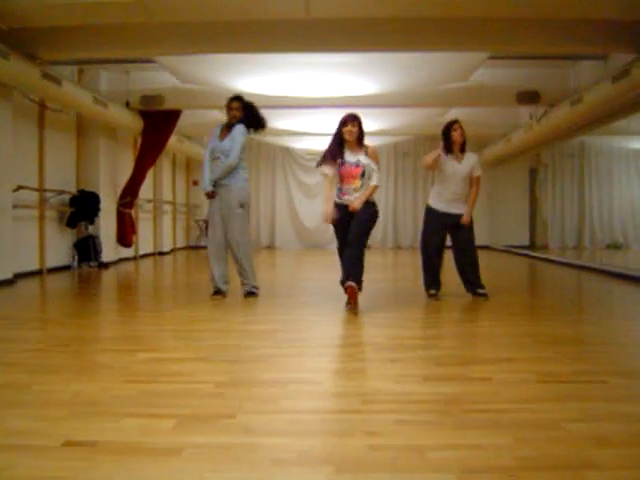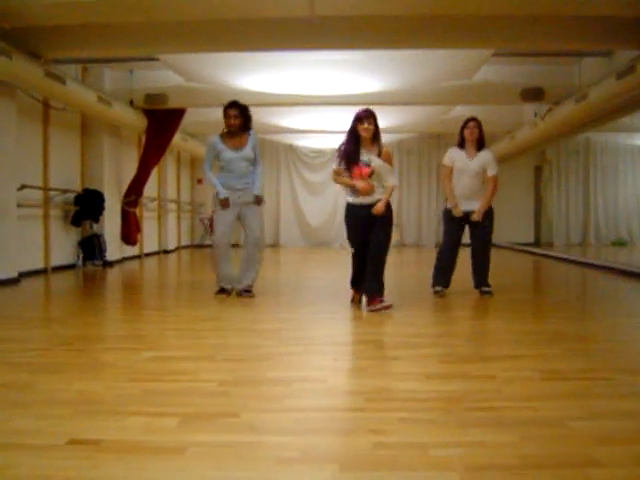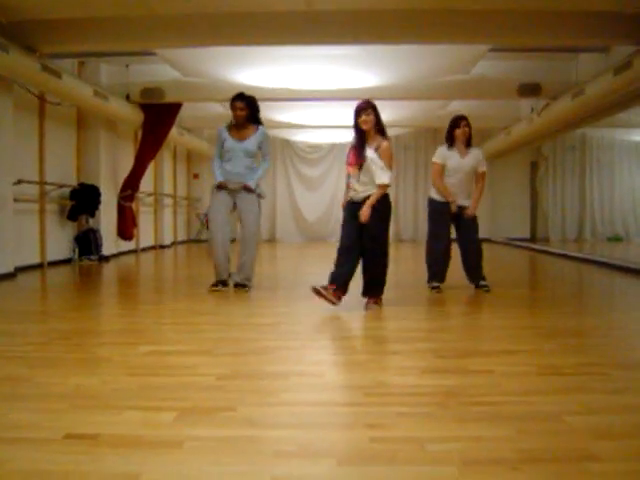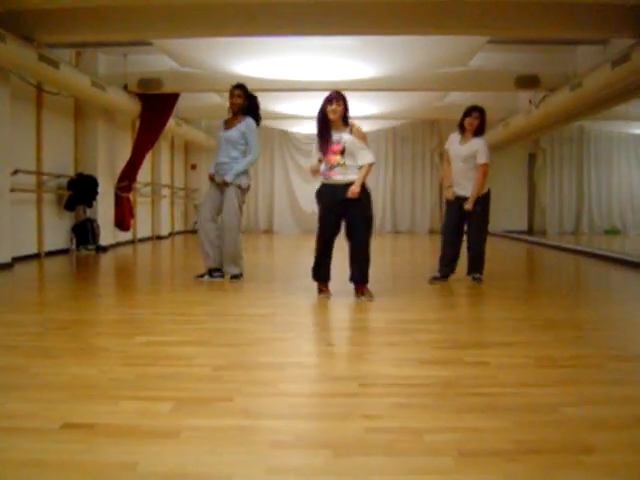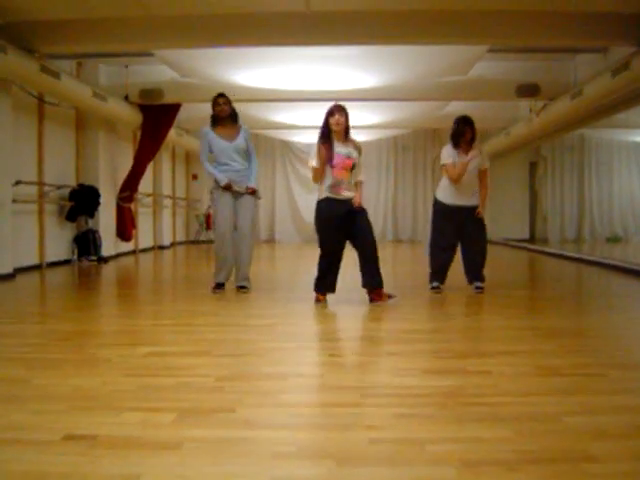
dt=0.7s
person 1, frame 1
left shoulder: (369, 152)
right shoulder: (334, 153)
left elbow: (375, 181)
right elbow: (330, 181)
left wrist: (360, 201)
right wrist: (328, 206)
left hip: (364, 206)
right hip: (341, 208)
left knee: (355, 242)
right knee: (345, 248)
left ankle: (352, 283)
right ankle: (351, 292)
person 1, frame 2
left shoulder: (383, 152)
right shoulder: (347, 149)
left elbow: (391, 181)
right elbow: (336, 176)
left wrist: (383, 202)
right wrist: (356, 184)
left hip: (378, 208)
right hip: (355, 209)
left knee: (377, 251)
right knee: (359, 251)
left ankle: (374, 296)
right ankle: (357, 289)
person 1, frame 3
left shoulder: (383, 146)
right shoulder: (357, 142)
left elbow: (384, 182)
left wrist: (368, 206)
right wrist: (346, 197)
left hip: (375, 205)
right hip: (353, 202)
left knee: (373, 250)
right knee: (348, 246)
left ankle: (374, 295)
right ankle: (335, 288)
person 1, frame 4
left shoulder: (354, 131)
right shoulder: (323, 132)
left elbow: (368, 160)
left wrist: (358, 184)
right wrist: (316, 167)
left hip: (354, 189)
right hip: (329, 190)
left knee: (360, 236)
right knee: (325, 236)
left ankle: (360, 284)
right ankle: (321, 282)
person 1, frame 5
left shoulder: (355, 147)
right shoulder: (323, 145)
left elbow: (358, 178)
right elbow: (316, 178)
left wrist: (359, 195)
right wrist: (321, 159)
left hip: (352, 204)
right hip: (329, 205)
left knee: (368, 245)
right knee: (330, 251)
left ankle: (376, 291)
right ankle: (321, 292)
person 2, frame 1
left shoulder: (240, 129)
right shoulder: (218, 129)
left elbow: (232, 160)
right elbow: (208, 157)
left wrist: (212, 180)
right wrist: (206, 185)
left hip: (235, 189)
right hip: (218, 189)
left knee: (237, 238)
right knee: (216, 238)
left ankle: (250, 285)
right ankle: (220, 285)
person 2, frame 2
left shoulder: (252, 137)
right shoulder: (215, 141)
right elbow: (208, 169)
left wrist: (258, 189)
right wrist: (221, 192)
left hip: (250, 195)
right hip: (227, 196)
left knee: (255, 237)
right knee: (220, 238)
left ankle: (245, 284)
right ankle: (225, 283)
person 2, frame 3
left shoulder: (260, 132)
right shoulder: (223, 131)
left elbow: (265, 161)
left wrist: (254, 181)
right wrist: (218, 178)
left hip: (247, 188)
right hip: (224, 187)
left knee: (251, 231)
right knee: (217, 230)
left ankle: (242, 278)
right ankle: (222, 277)
person 2, frame 4
left shoulder: (248, 123)
right shoulder: (224, 123)
left elbow: (253, 154)
left wrist: (231, 174)
right wrist: (212, 169)
left hip: (236, 179)
right hip: (218, 178)
left knee: (230, 223)
right knee: (205, 219)
left ankle: (235, 270)
right ankle: (215, 268)
person 2, frame 5
left shoulder: (243, 130)
right shoulder: (208, 132)
left elbow: (253, 158)
right elbow: (204, 160)
left wrist: (253, 182)
right wrist: (220, 178)
left hip: (245, 187)
right hip: (223, 187)
left knee: (245, 231)
right knee: (223, 231)
left ankle: (242, 280)
right ankle: (220, 279)
person 3, frame 1
left shoulder: (472, 158)
right shoulder: (440, 157)
left elbow: (474, 187)
right elbow: (426, 164)
left wrist: (469, 212)
right wrist: (440, 149)
left hip: (461, 213)
right hip: (437, 210)
left knee: (467, 250)
right knee: (432, 249)
left ankle: (475, 286)
right ankle: (432, 287)
person 3, frame 2
left shoulder: (487, 156)
right shoulder: (453, 153)
left elbow: (492, 185)
right elbow: (445, 180)
left wrist: (481, 210)
right wrist: (454, 205)
left hip: (479, 209)
right hip: (454, 209)
left knee: (481, 248)
right knee: (449, 246)
left ankle: (483, 284)
right ankle: (439, 283)
person 3, frame 3
left shoulder: (477, 154)
right shoulder: (443, 151)
left elbow: (480, 181)
right elbow: (435, 179)
left wrist: (474, 205)
right wrist: (451, 200)
left hip: (465, 205)
right hip: (441, 203)
left knee: (471, 243)
right knee: (439, 243)
left ankle: (478, 279)
right ankle: (435, 280)
person 3, frame 4
left shoulder: (480, 144)
right shoulder: (453, 138)
left elbow: (481, 174)
right elbow: (446, 164)
left wrist: (471, 200)
right wrist: (447, 187)
left hip: (477, 196)
right hip: (454, 195)
left knee: (476, 235)
right knee: (450, 233)
left ankle: (476, 271)
right ankle: (444, 270)
person 3, frame 5
left shoulder: (479, 153)
right shoulder: (448, 151)
left elbow: (483, 180)
right elbow: (453, 177)
left wrist: (482, 204)
right wrist: (468, 159)
left hip: (471, 206)
right hip: (446, 204)
left knee: (476, 243)
right knee: (444, 243)
left ankle: (476, 279)
right ankle: (436, 280)
